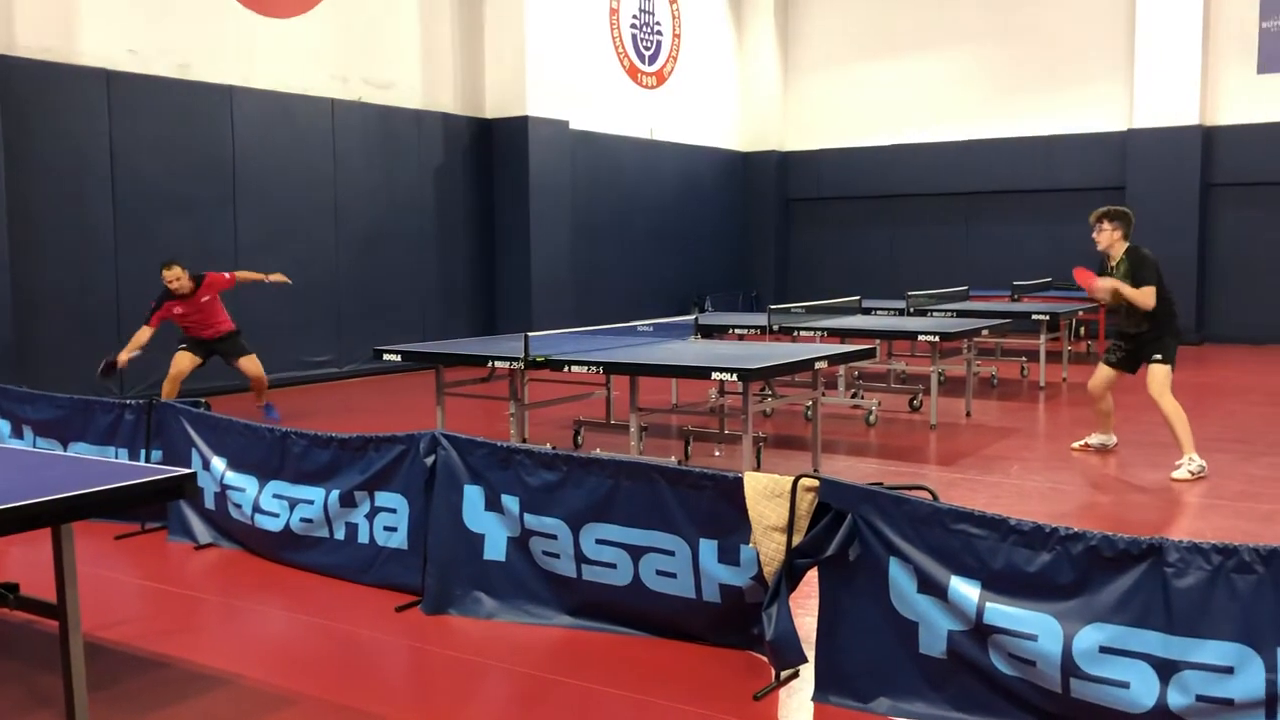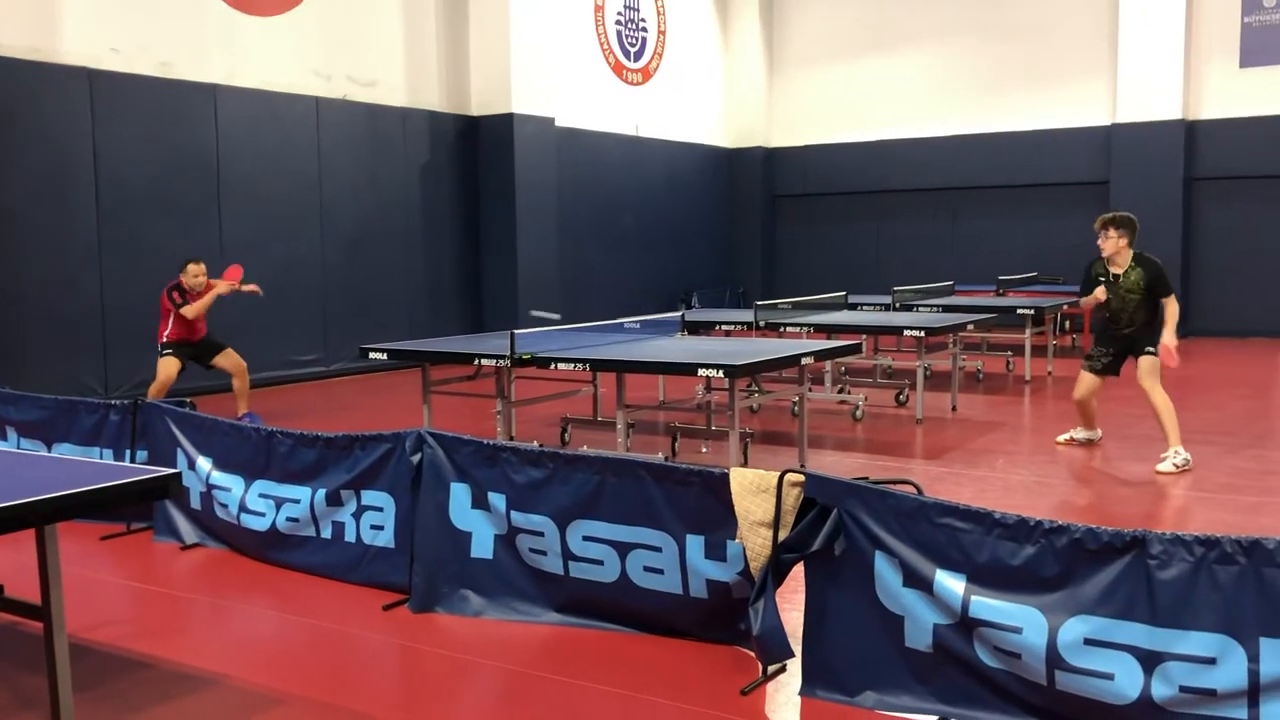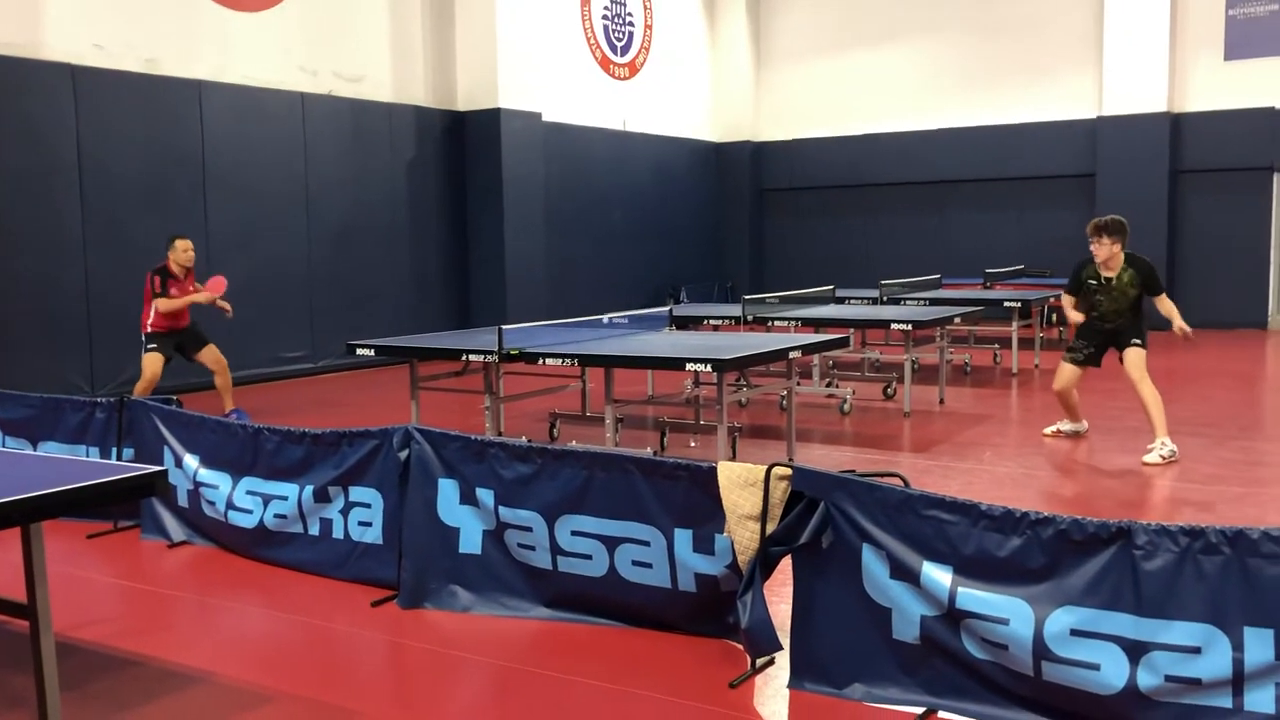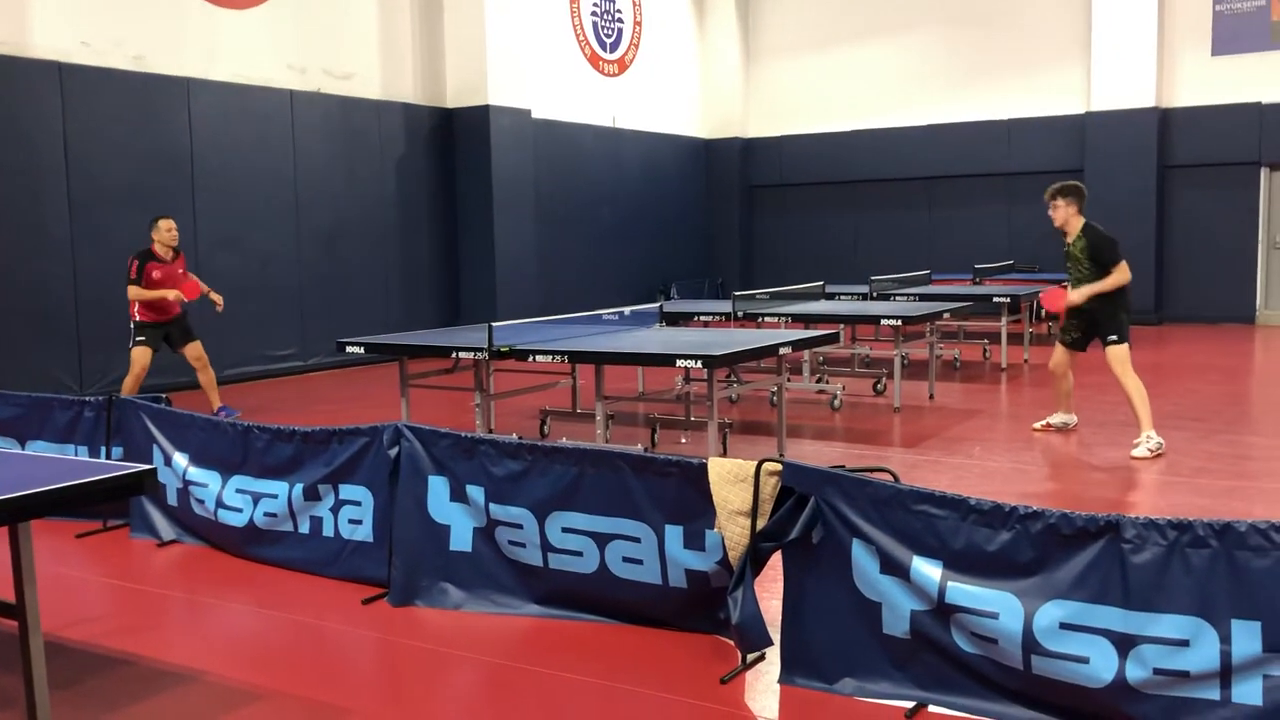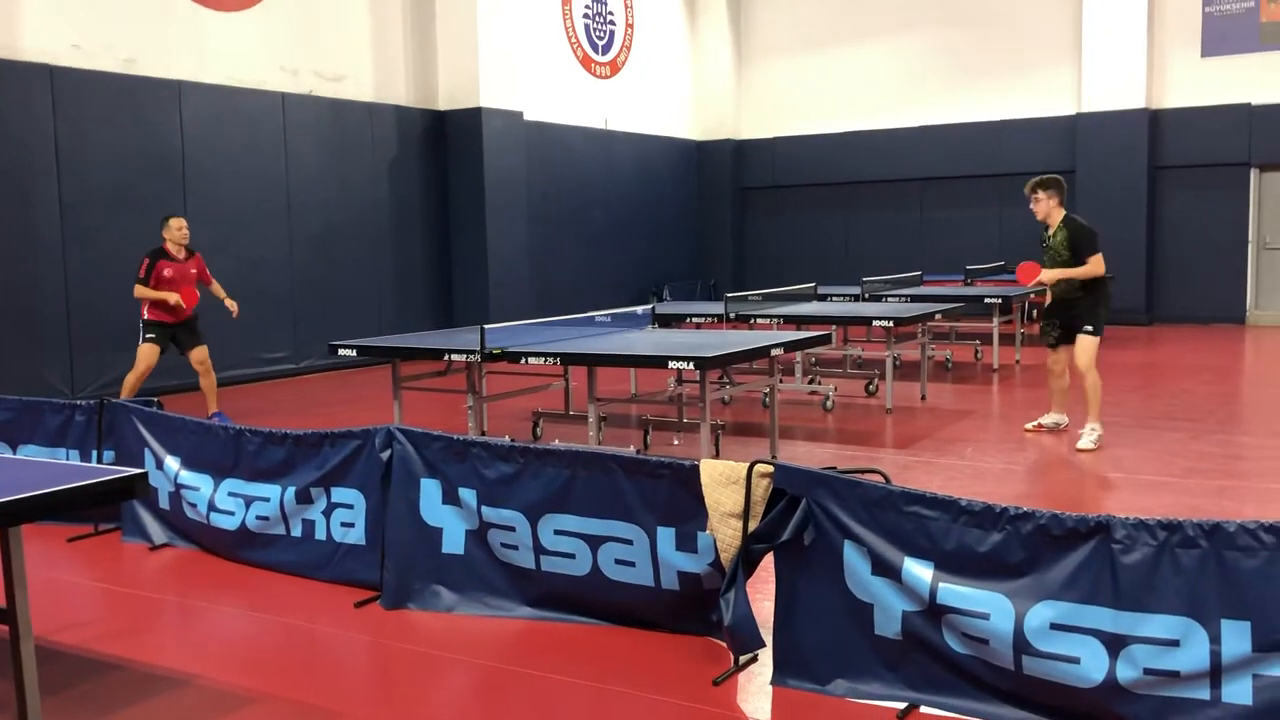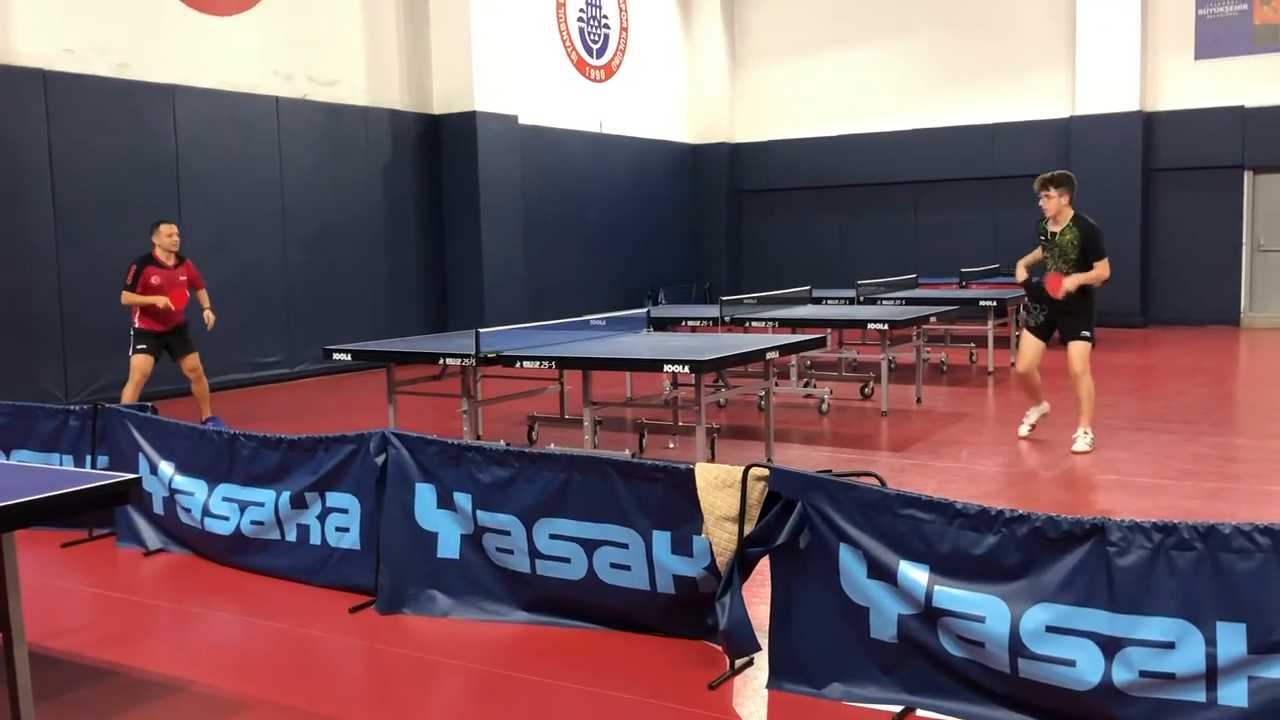
dt=0.3s
person 1, frame 1
left shoulder: (1140, 259)
right shoulder: (1106, 262)
left elbow: (1149, 302)
left wrist: (1116, 285)
right wrist: (1097, 290)
left hip: (1159, 332)
right hip: (1128, 333)
left knee: (1157, 391)
right knee: (1096, 387)
left ankle: (1193, 459)
right ankle: (1105, 436)
person 1, frame 2
left shoulder: (1149, 267)
right shoulder: (1096, 268)
left elbow: (1171, 304)
right elbow: (1085, 306)
left wrist: (1169, 331)
right wrist: (1094, 298)
left hip: (1145, 331)
right hip: (1109, 333)
left knee: (1149, 383)
right knee: (1080, 395)
left ankle: (1178, 452)
right ankle: (1089, 431)
person 1, frame 3
left shoulder: (1141, 267)
right shoulder: (1085, 268)
left elbow: (1161, 299)
right elbow: (1067, 297)
left wrist: (1176, 319)
right wrist: (1070, 313)
left hip: (1128, 326)
right hip: (1092, 328)
left knee: (1137, 375)
right knee: (1061, 386)
left ankle: (1164, 444)
right ankle: (1075, 424)
person 1, frame 4
left shoulder: (1098, 238)
right shoulder: (1067, 237)
left elbow: (1124, 275)
left wrist: (1086, 291)
right wrist: (1070, 289)
left hip: (1109, 309)
right hip: (1081, 310)
left knee: (1121, 369)
right knee: (1057, 365)
left ankle: (1150, 436)
right ankle: (1065, 416)
person 1, frame 5
left shoulder: (1078, 229)
right shoulder: (1047, 233)
left elbow: (1099, 268)
left wrist: (1058, 274)
right wrist: (1051, 291)
left hip: (1089, 302)
right hip: (1062, 304)
left knee: (1083, 363)
right knee: (1056, 363)
left ankle: (1092, 426)
right ankle: (1057, 416)
person 1, frame 6
left shoulder: (1087, 229)
right shoulder: (1043, 226)
left elbow: (1103, 272)
left wrist: (1077, 279)
right wrist: (1024, 263)
left hip: (1076, 305)
right hip: (1043, 301)
left knee: (1078, 369)
right knee: (1024, 367)
left ankle: (1084, 431)
right ankle: (1038, 406)
person 2, frame 1
left shoulder: (208, 280)
right shoulder: (164, 300)
left elbow: (236, 276)
right elbow: (146, 329)
left wrist: (267, 277)
right wrist: (126, 352)
left hip: (226, 336)
right hip: (194, 339)
left knee: (257, 374)
right knee: (176, 374)
left ankle: (263, 403)
person 2, frame 2
left shoulder: (202, 284)
right shoulder: (173, 291)
right elbow: (191, 314)
left wrist: (241, 288)
right wrist: (216, 292)
left hip: (201, 339)
right hip: (174, 342)
left knee: (240, 367)
right knee: (165, 378)
left ankle: (243, 413)
person 2, frame 3
left shoulder: (188, 272)
right shoulder: (158, 275)
right elbow: (162, 307)
left wrist: (216, 301)
right wrist: (194, 298)
left hip: (185, 328)
right hip: (158, 332)
left knee: (220, 364)
right knee: (150, 376)
left ankle: (230, 410)
person 2, frame 4
left shoulder: (178, 256)
right shoulder: (141, 260)
right elbow: (132, 294)
left wrist: (209, 292)
right wrist: (165, 293)
left hip: (175, 318)
right hip: (146, 322)
left knee: (201, 361)
right knee: (138, 370)
left ankle: (218, 408)
person 2, frame 5
left shoulder: (195, 258)
right shoulder: (154, 259)
left elbow: (209, 281)
right elbow: (138, 291)
left wrist: (225, 298)
right wrist: (167, 295)
left hip: (185, 321)
right hip: (155, 321)
left knee: (204, 365)
right knee: (143, 367)
left ankle: (214, 413)
person 2, frame 6
left shoulder: (185, 264)
right shoulder: (142, 265)
left elbow: (200, 288)
right elbow: (125, 298)
left wrist: (206, 309)
right wrist: (155, 299)
left hip: (176, 328)
right hip: (146, 329)
left knee: (196, 371)
right knee: (138, 376)
left ankle: (208, 418)
